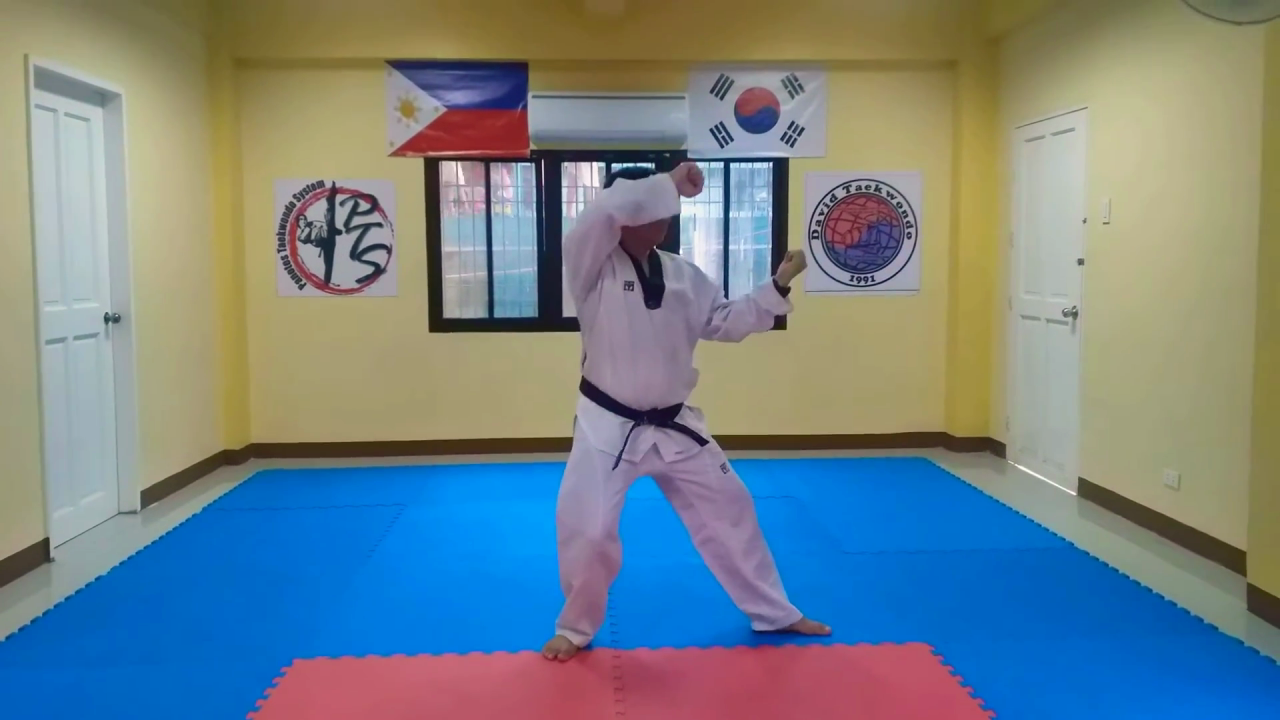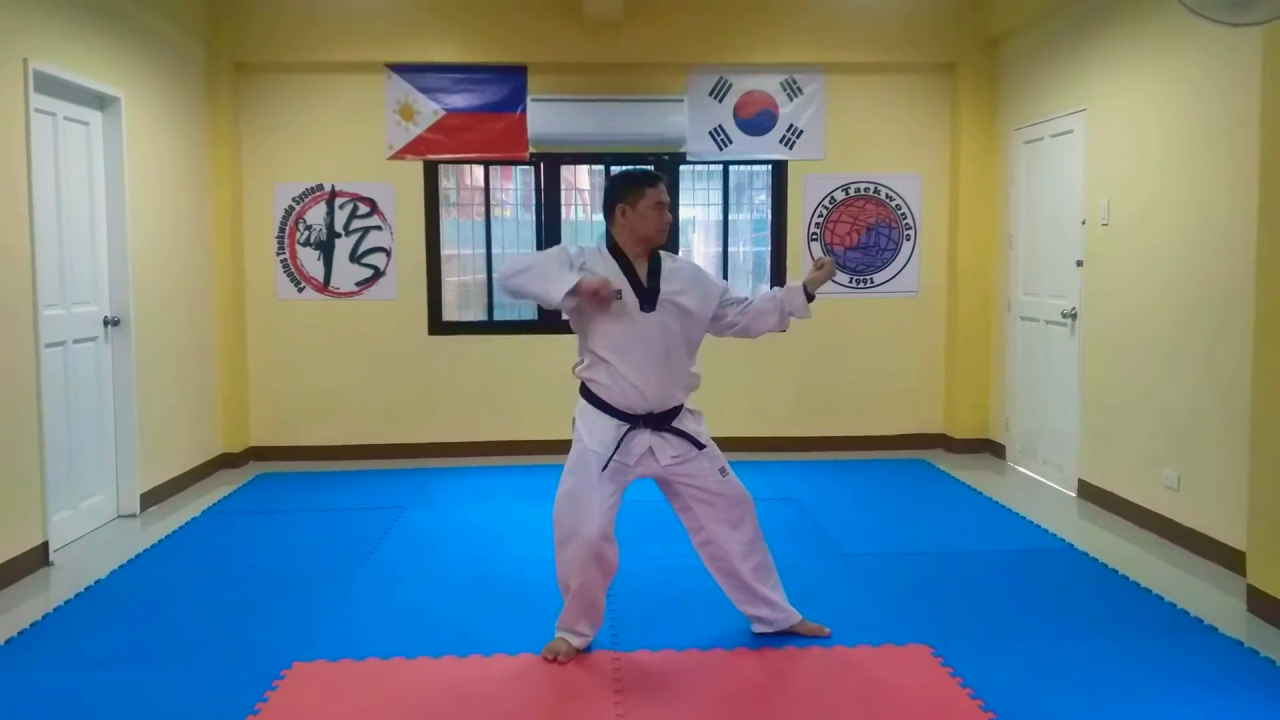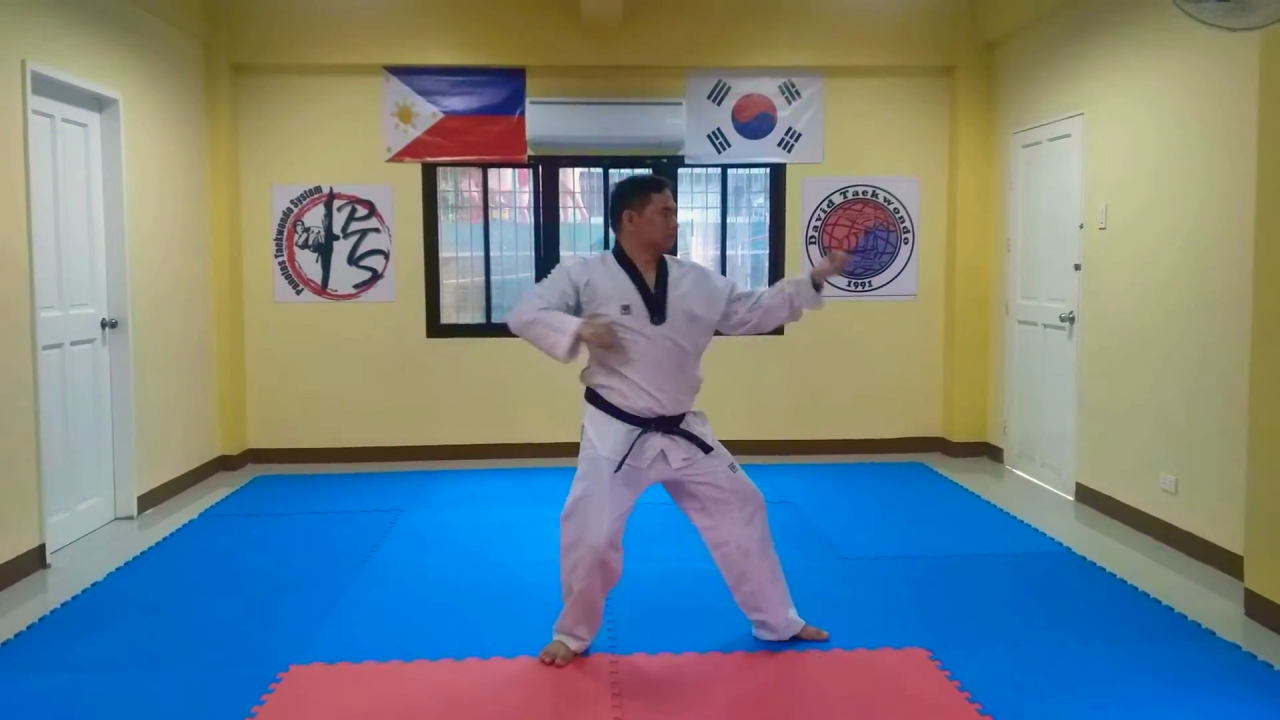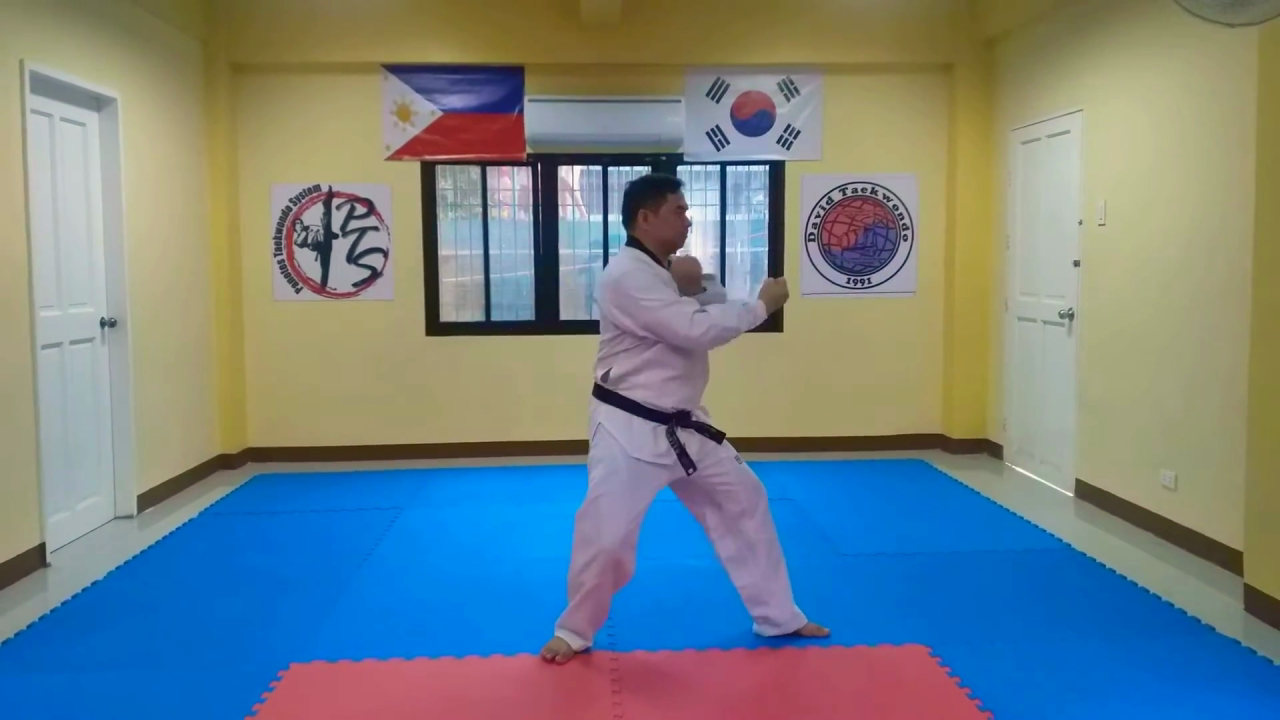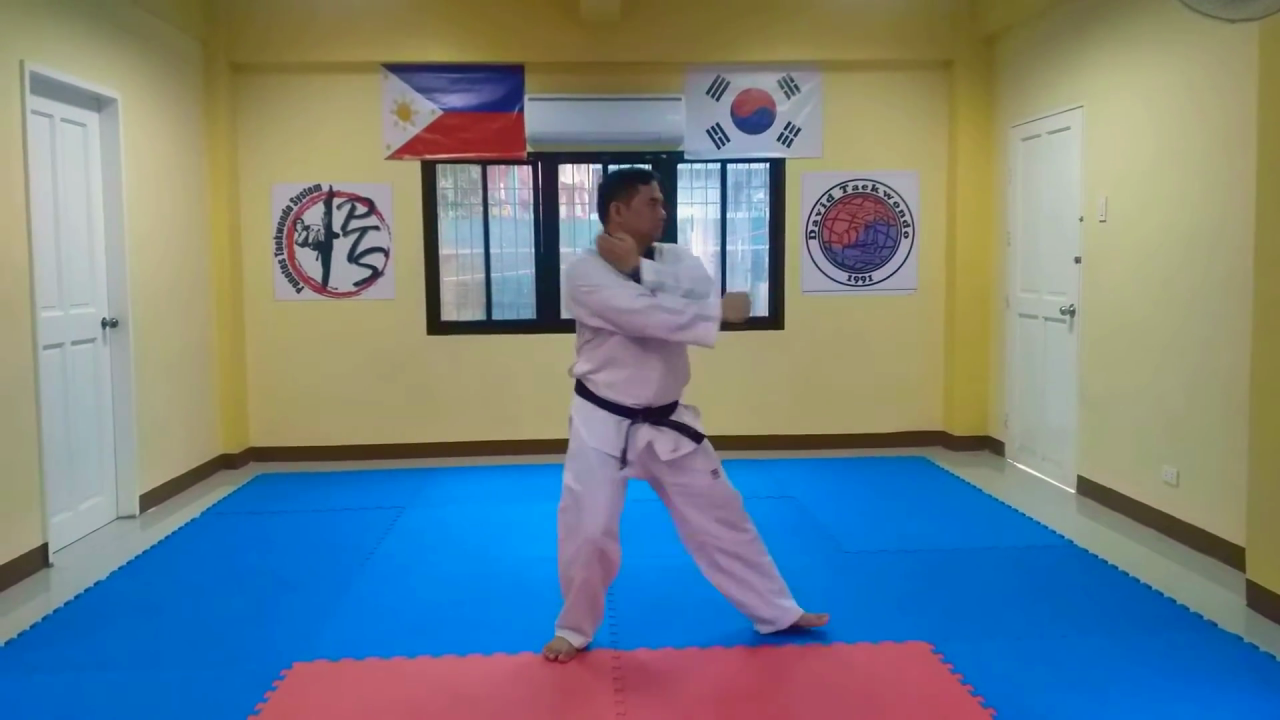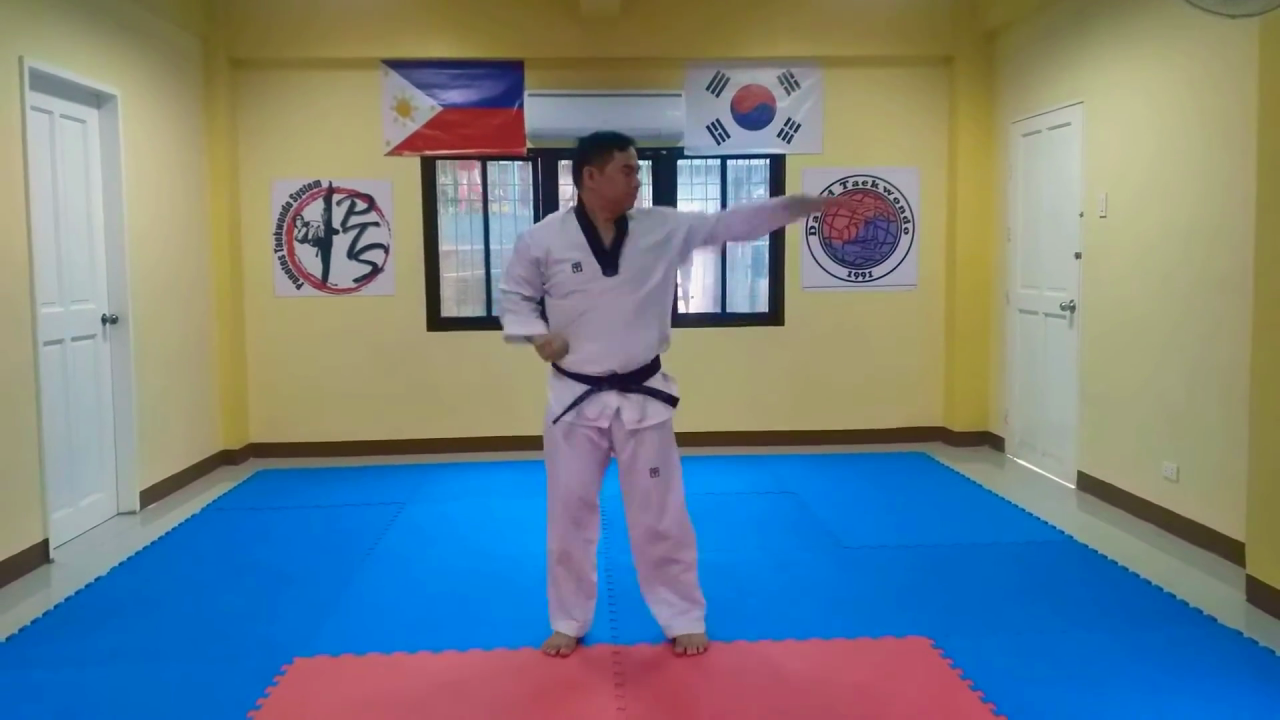
dt=0.3s
person 1, frame 1
left shoulder: (683, 274)
right shoulder: (593, 262)
left elbow: (726, 322)
right elbow: (605, 210)
left wrist: (779, 285)
right wrist: (671, 185)
left hip: (675, 424)
right hip: (608, 425)
left knee: (729, 511)
right knee: (588, 530)
left ankle: (775, 612)
right ankle: (575, 627)
person 1, frame 2
left shoulder: (687, 276)
right shoulder: (578, 262)
left elbow: (741, 317)
right elbow: (515, 274)
left wrist: (802, 291)
right wrist: (572, 286)
left hip: (674, 427)
right hip: (606, 427)
left knee: (730, 512)
right knee: (583, 532)
left ankle: (775, 615)
right ankle: (575, 630)
person 1, frame 3
left shoulder: (690, 275)
right shoulder: (587, 275)
left elbow: (751, 311)
right elbow: (524, 315)
left wrist: (812, 283)
right wrist: (576, 330)
left hip: (680, 432)
right hip: (615, 433)
left knee: (741, 512)
right knee: (592, 537)
left ankle: (778, 621)
right ankle: (572, 633)
person 1, frame 4
left shoulder: (670, 267)
right shoulder: (627, 276)
left elbow: (717, 316)
right elbow: (695, 329)
left wrist: (697, 289)
right wrist: (762, 304)
left hip: (683, 426)
right hip: (629, 429)
left knee: (744, 504)
right knee: (608, 536)
left ankle: (779, 617)
right ankle: (574, 630)
person 1, frame 5
left shoulder: (674, 258)
right shoulder: (585, 269)
left elbow: (700, 293)
right elbow: (648, 315)
left wrist: (638, 265)
right wrist: (720, 313)
left hip: (669, 422)
right hip: (604, 423)
left knee: (722, 513)
right knee: (588, 530)
left ankle: (780, 612)
right ankle: (575, 627)
person 1, frame 6
left shoulder: (665, 227)
right shoulder: (544, 237)
left elbow: (735, 221)
right elbow: (513, 292)
left wrist: (793, 204)
right wrist: (534, 332)
left hip: (643, 396)
right hip: (575, 396)
left knee: (662, 513)
right knee: (571, 512)
left ankle: (683, 619)
right ankle: (569, 622)
